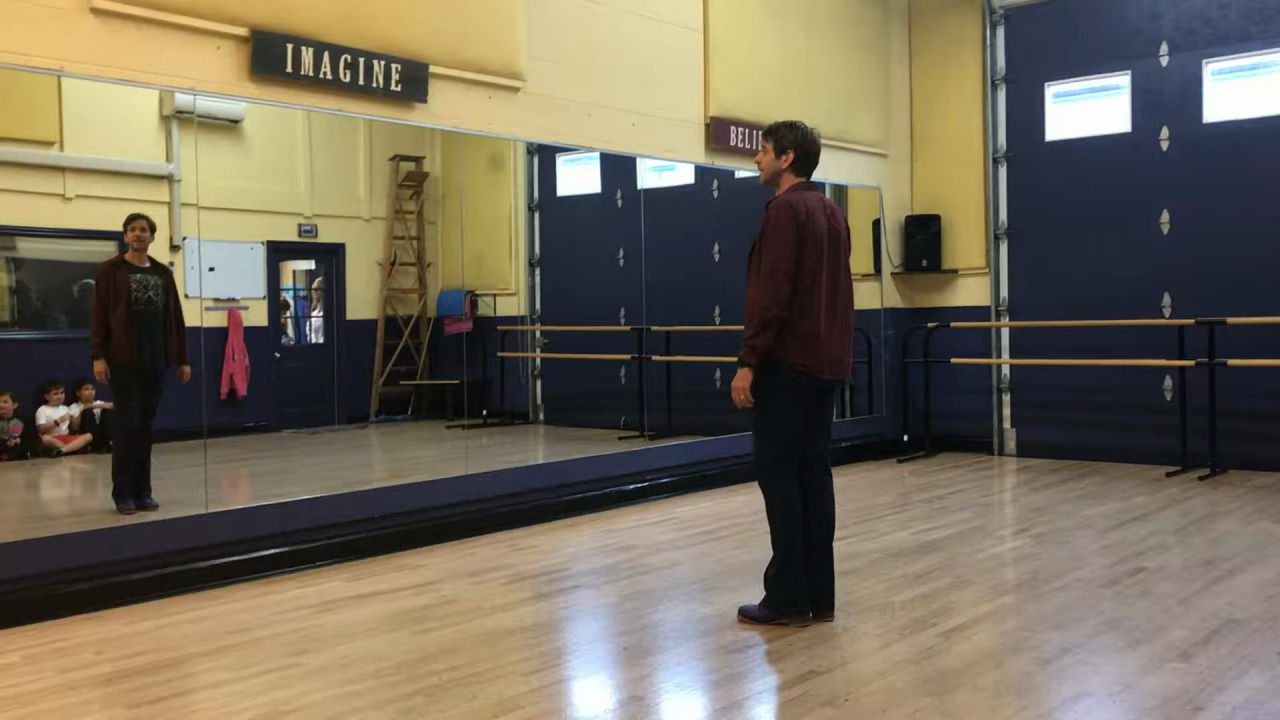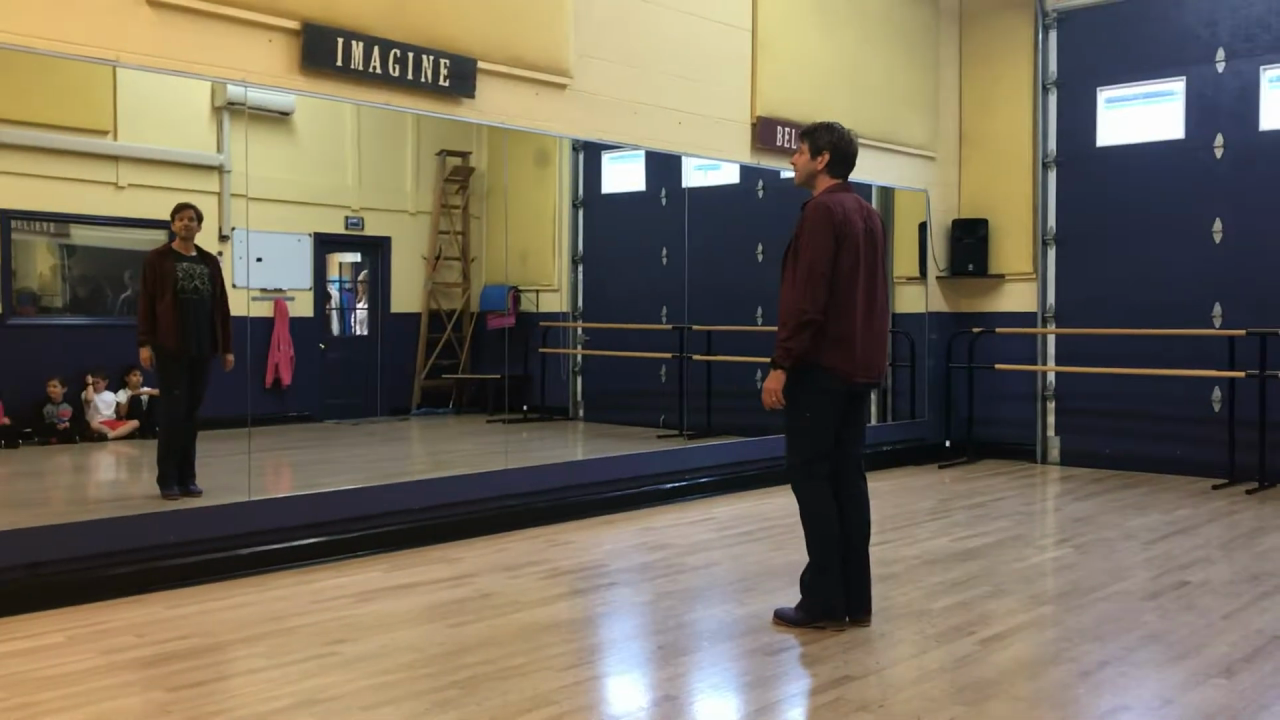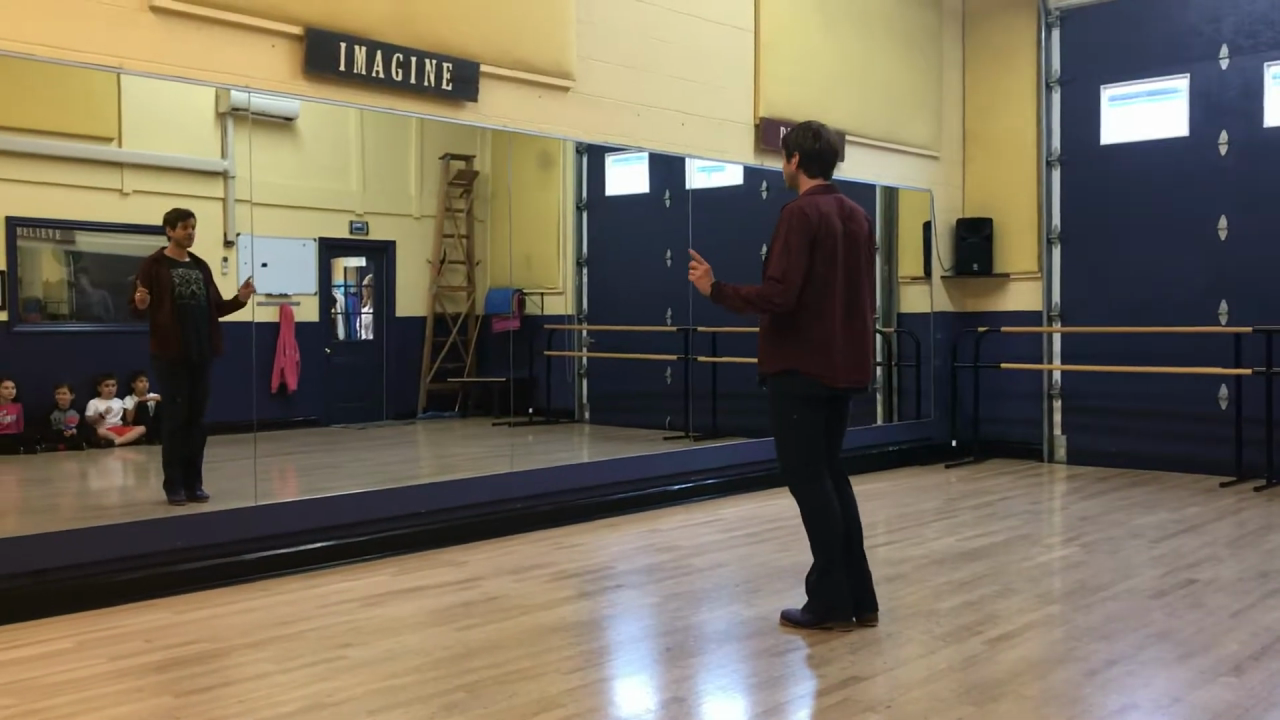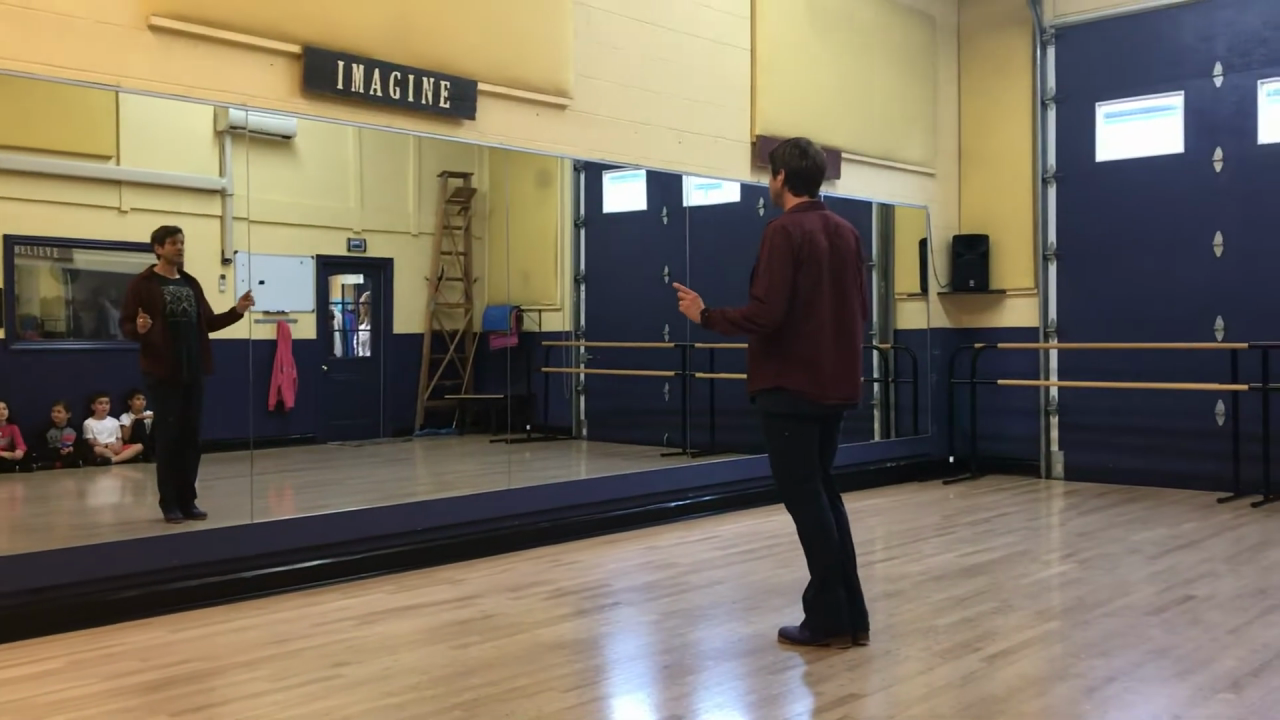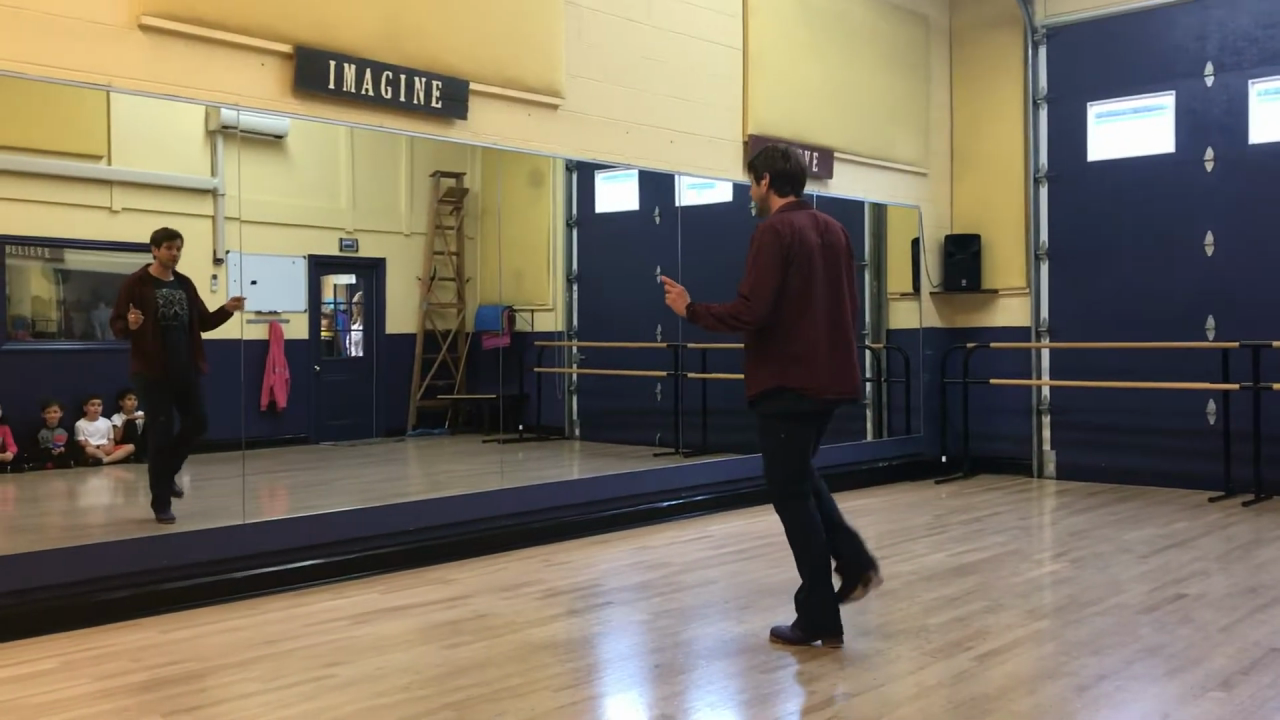
dt=1s
person 1, frame 1
left shoulder: (785, 209)
right shoulder: (833, 213)
left elbow: (772, 294)
left wrist: (748, 362)
left hip: (787, 364)
right hip: (825, 364)
left knee: (778, 473)
right knee: (814, 473)
left ankle: (788, 597)
right ankle: (819, 595)
person 1, frame 2
left shoulder: (821, 211)
right shoulder: (869, 215)
left elbow: (807, 299)
left wrist: (780, 364)
left hip: (821, 367)
right hip: (860, 366)
left knee: (811, 477)
right knee: (847, 476)
left ankle: (823, 602)
right ankle: (856, 599)
person 1, frame 3
left shoulder: (800, 214)
right shoulder: (857, 217)
left elbow: (779, 294)
left wrist: (715, 289)
left hip: (800, 369)
right hip: (844, 367)
left knee: (808, 480)
right knee: (830, 475)
left ankle: (831, 603)
right ankle: (858, 597)
person 1, frame 4
left shoulder: (785, 231)
right shoulder: (846, 233)
left elbow: (766, 314)
right elbow: (859, 309)
left wrist: (705, 315)
left hip: (790, 387)
right hip: (833, 385)
left knee: (804, 497)
right knee: (822, 492)
left ankle: (828, 618)
right ankle: (850, 614)
person 1, frame 5
left shoulder: (774, 231)
right shoulder: (834, 230)
left elbow: (752, 311)
left wrist: (691, 310)
left hip: (788, 382)
right hip: (831, 377)
left knee: (791, 495)
right knee: (801, 480)
left ankle: (819, 619)
right ankle: (854, 562)
person 2, frame 1
left shoulder: (163, 273)
right shoulder: (111, 270)
left elbow: (175, 318)
right elbow: (99, 316)
left wrist: (182, 359)
right wrist: (98, 356)
left hip: (155, 361)
right hip: (123, 361)
left knee: (145, 426)
right knee: (126, 424)
left ankle: (142, 491)
right ankle: (123, 493)
person 2, frame 2
left shoulder: (210, 262)
right shoulder: (157, 259)
left elbow: (221, 307)
right elbow: (146, 304)
left wrist: (226, 347)
right wrist: (145, 343)
left hip: (202, 349)
right hip: (170, 349)
left knee: (191, 413)
right knee: (172, 412)
left ankle: (187, 477)
right ankle: (168, 479)
person 2, frame 3
left shoulder: (201, 267)
right shoulder: (154, 266)
left elbow: (215, 308)
right elbow: (139, 312)
left wrist: (240, 299)
right wrist: (141, 305)
left hip: (201, 353)
right hip: (170, 354)
left knee: (197, 418)
right knee: (176, 417)
left ankle: (193, 482)
right ankle: (174, 485)
person 2, frame 4
left shoulder: (191, 283)
right shoulder: (143, 284)
left elbow: (207, 323)
right elbow: (125, 325)
left wrist: (236, 311)
right wrist: (139, 329)
left hip: (193, 371)
right hip: (163, 373)
left knee: (191, 437)
right knee: (168, 437)
left ankle: (187, 500)
right ankle: (170, 503)
person 2, frame 5
left shoulder: (185, 284)
right shoulder: (137, 284)
left elbow: (202, 322)
right elbow: (116, 324)
left wrist: (227, 309)
right wrist: (129, 325)
left hip: (186, 369)
right hip: (153, 371)
left knee: (198, 422)
right knee: (161, 434)
left ankle: (167, 473)
right ankle: (161, 503)
